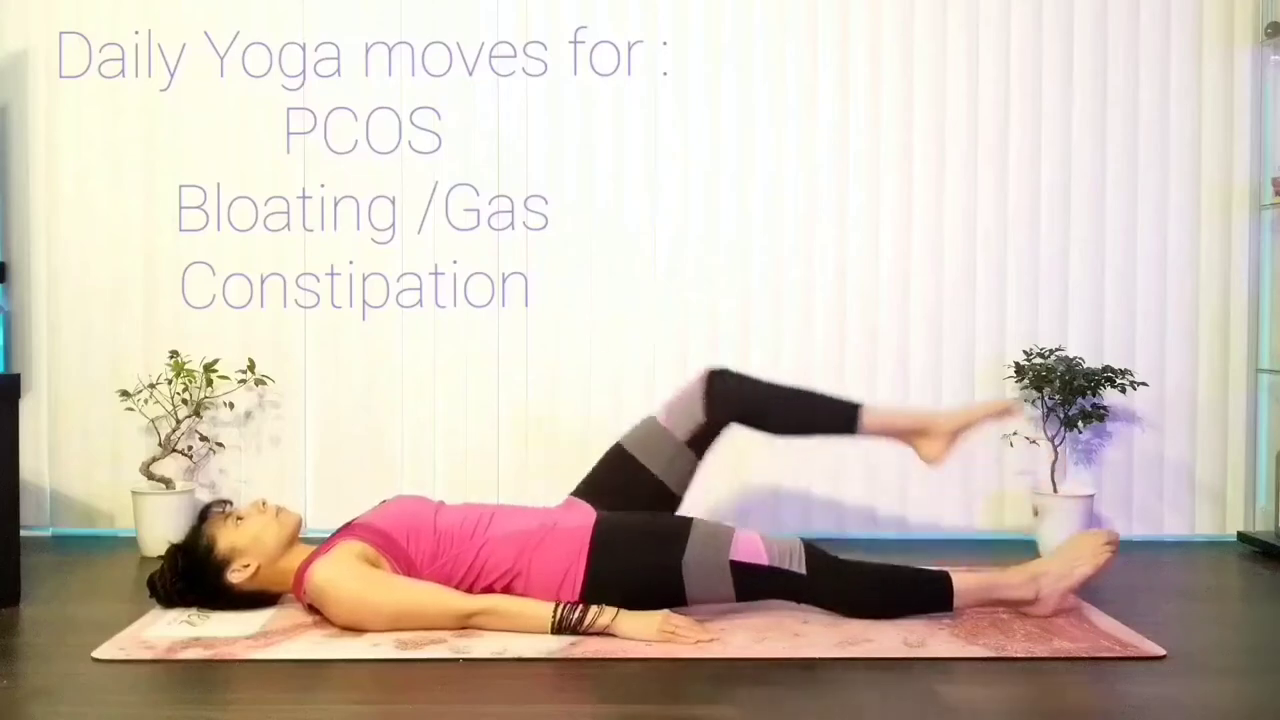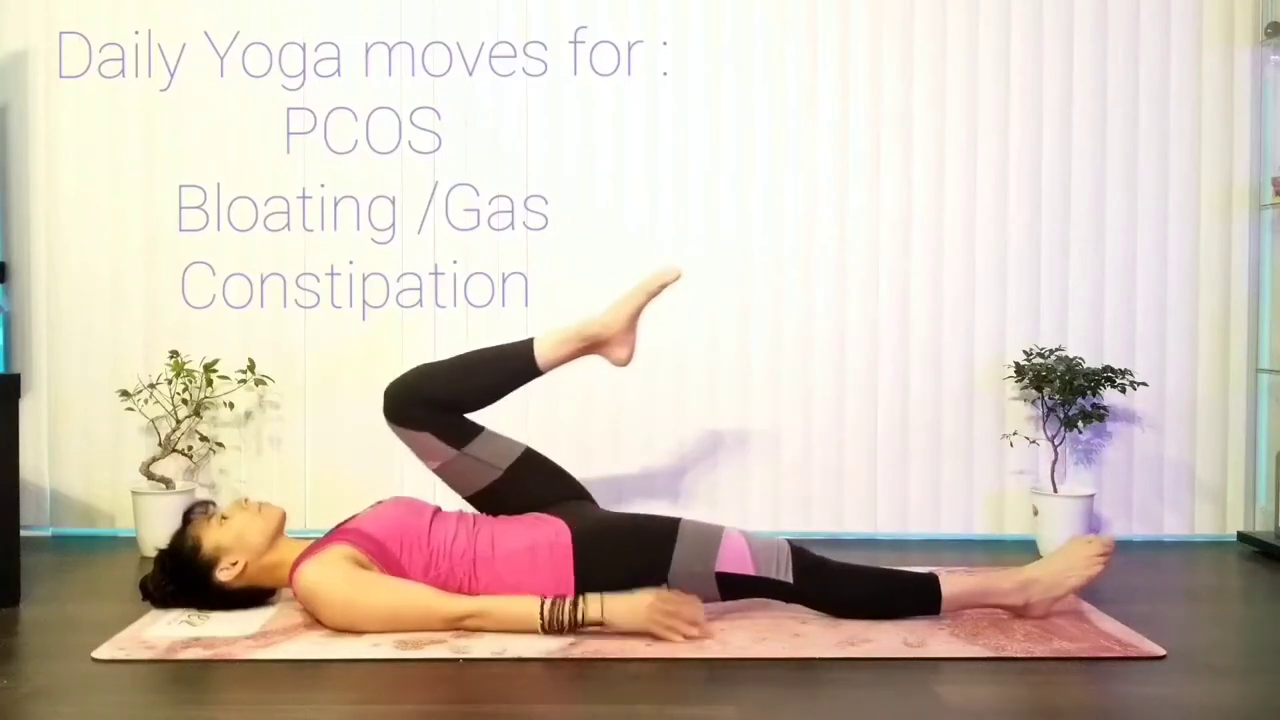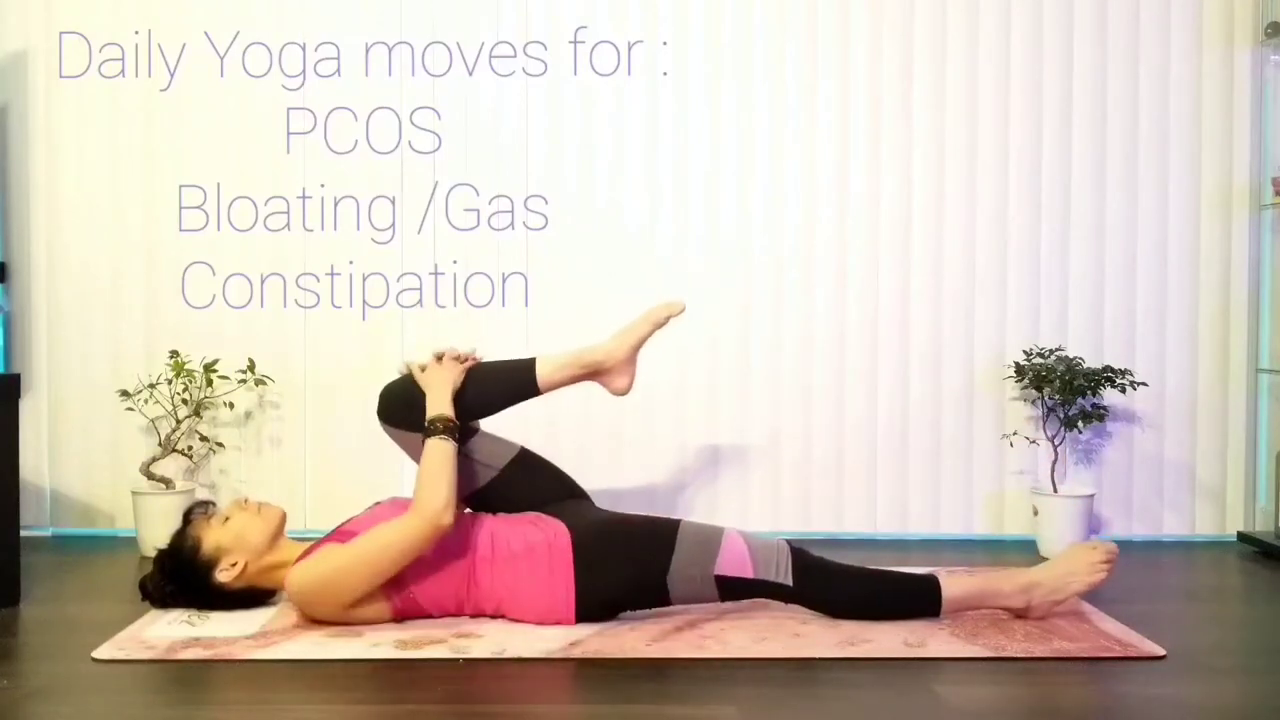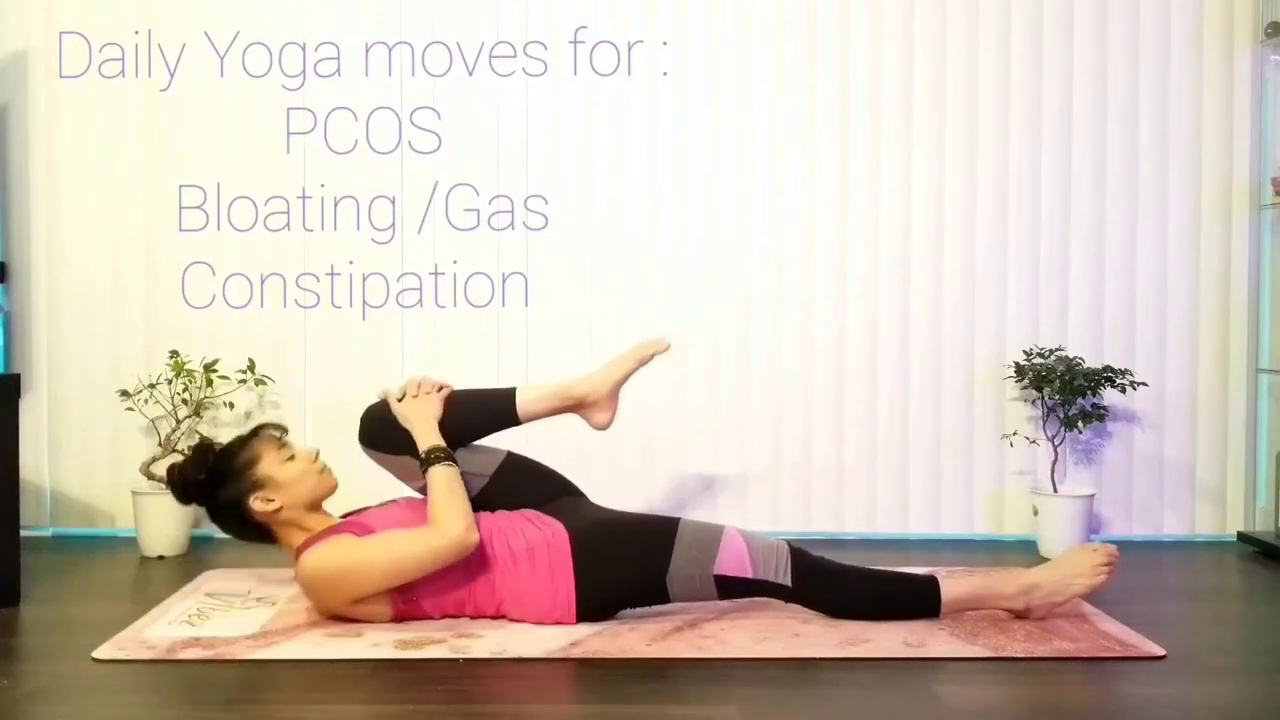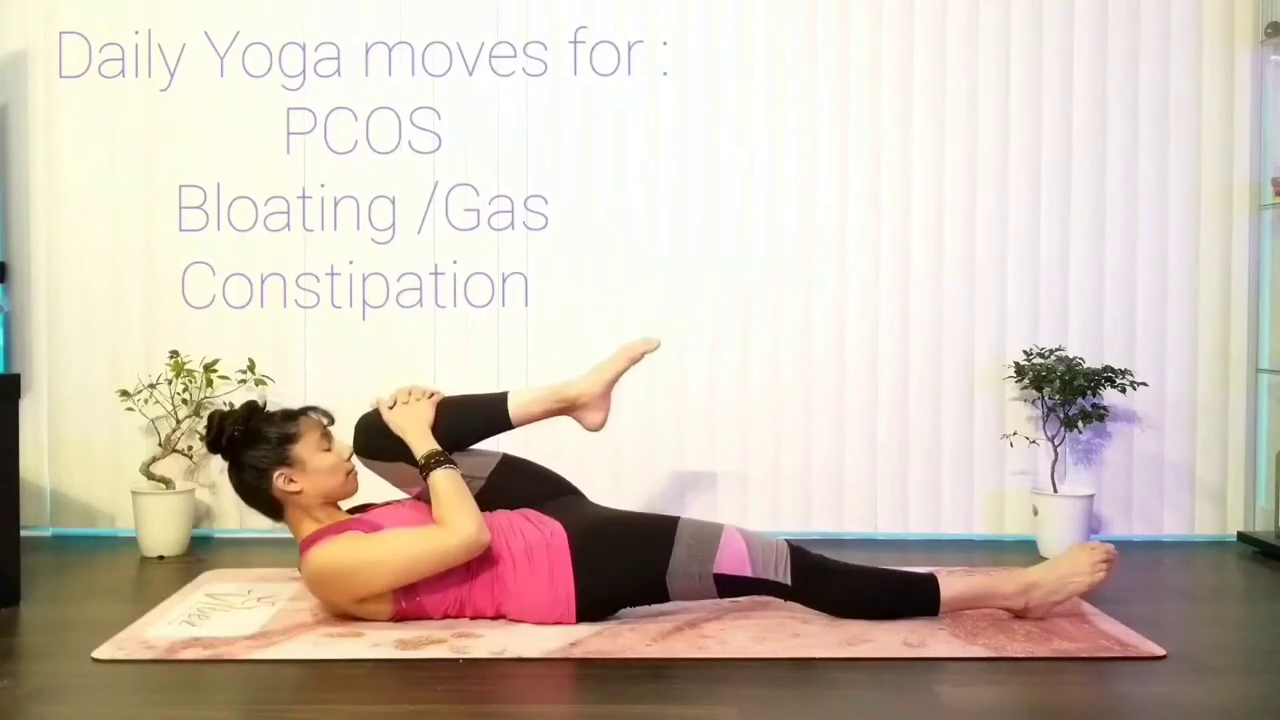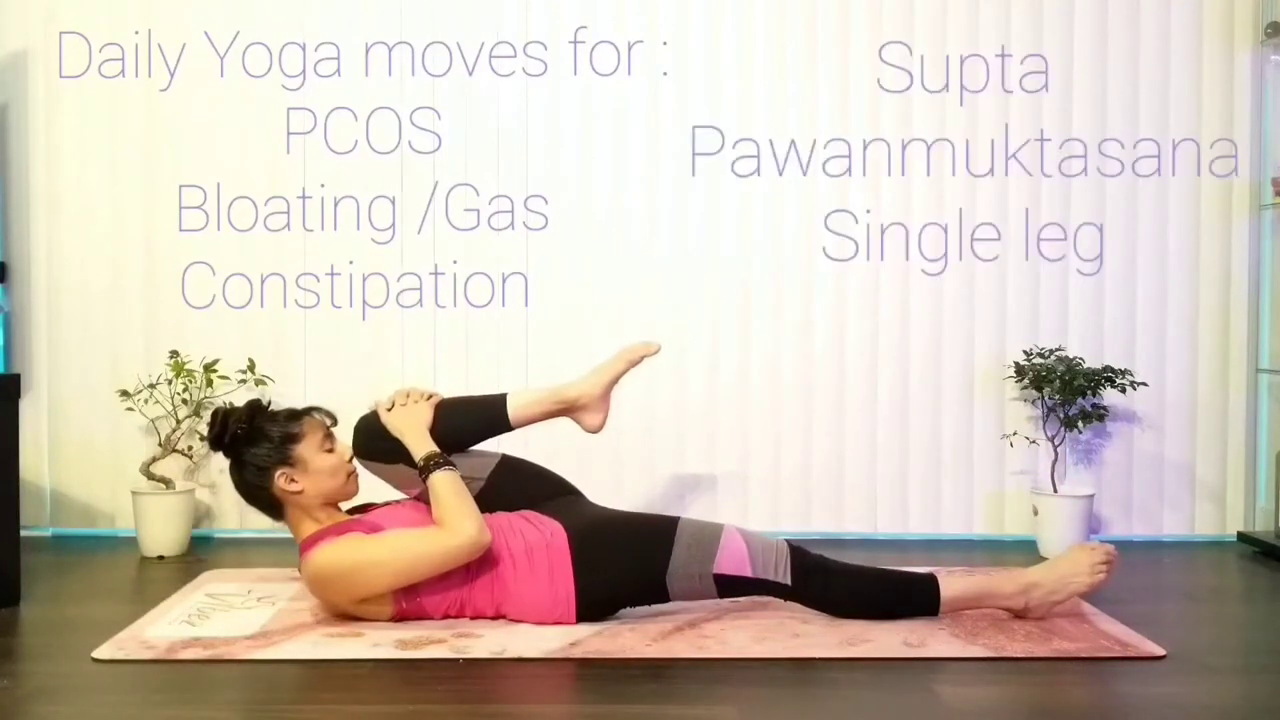
dt=0.7s
person 1, frame 1
left shoulder: (336, 552)
right shoulder: (331, 587)
right elbow: (470, 610)
right wrist: (615, 621)
left hip: (577, 529)
right hip: (587, 565)
left knee: (713, 394)
right knee: (801, 569)
left ankle: (909, 425)
right ankle: (1018, 586)
person 1, frame 2
left shoulder: (327, 554)
right shoulder: (321, 587)
right elbow: (464, 613)
right wrist: (604, 610)
left hip: (553, 529)
right hip: (572, 563)
left knee: (414, 399)
right knee: (793, 574)
left ankle: (587, 337)
right ankle: (1008, 585)
person 1, frame 3
left shoulder: (324, 560)
right shoulder: (320, 589)
left elbow: (433, 513)
right elbow: (434, 517)
left wrist: (435, 399)
right wrist: (444, 407)
left hip: (553, 530)
right hip: (570, 572)
left knee: (403, 401)
right knee: (790, 574)
left ankle: (593, 361)
right ankle: (1009, 588)
person 1, frame 4
left shoulder: (339, 540)
right shoulder: (323, 570)
left elbow: (440, 523)
right elbow: (459, 538)
left wrist: (418, 425)
right wrist: (431, 436)
left hip: (554, 531)
right hip: (572, 572)
left knee: (385, 423)
right knee: (780, 573)
right ankle: (1009, 590)
person 1, frame 5
left shoulder: (343, 530)
right shoulder: (332, 565)
left elbow: (409, 486)
right elbow: (468, 537)
left wrist: (405, 432)
right wrist: (425, 442)
left hip: (556, 528)
right hip: (570, 568)
right knee: (782, 569)
right ankle: (1010, 588)
person 1, frame 6
left shoulder: (342, 531)
right shoulder: (332, 567)
left elbow: (439, 521)
right elbow: (468, 540)
left wrist: (407, 434)
right wrist: (423, 448)
left hip: (555, 531)
right hip: (571, 570)
right knee: (784, 570)
right ankle: (1009, 590)
